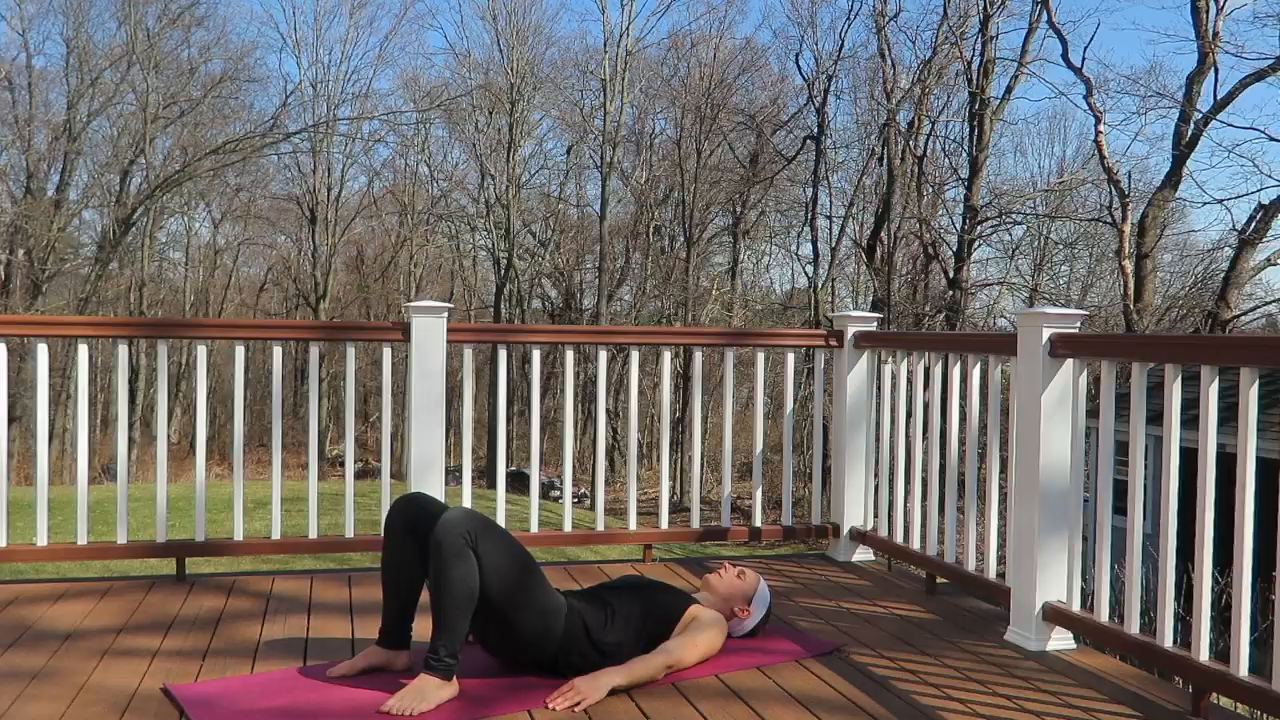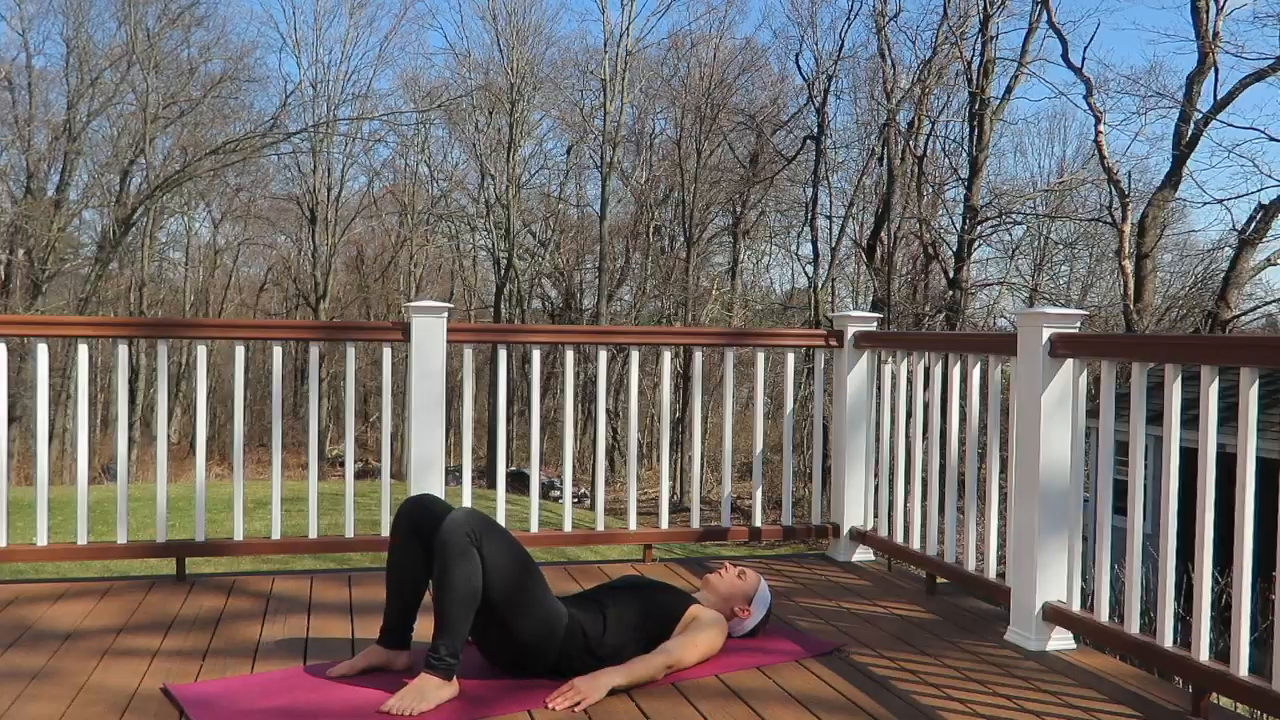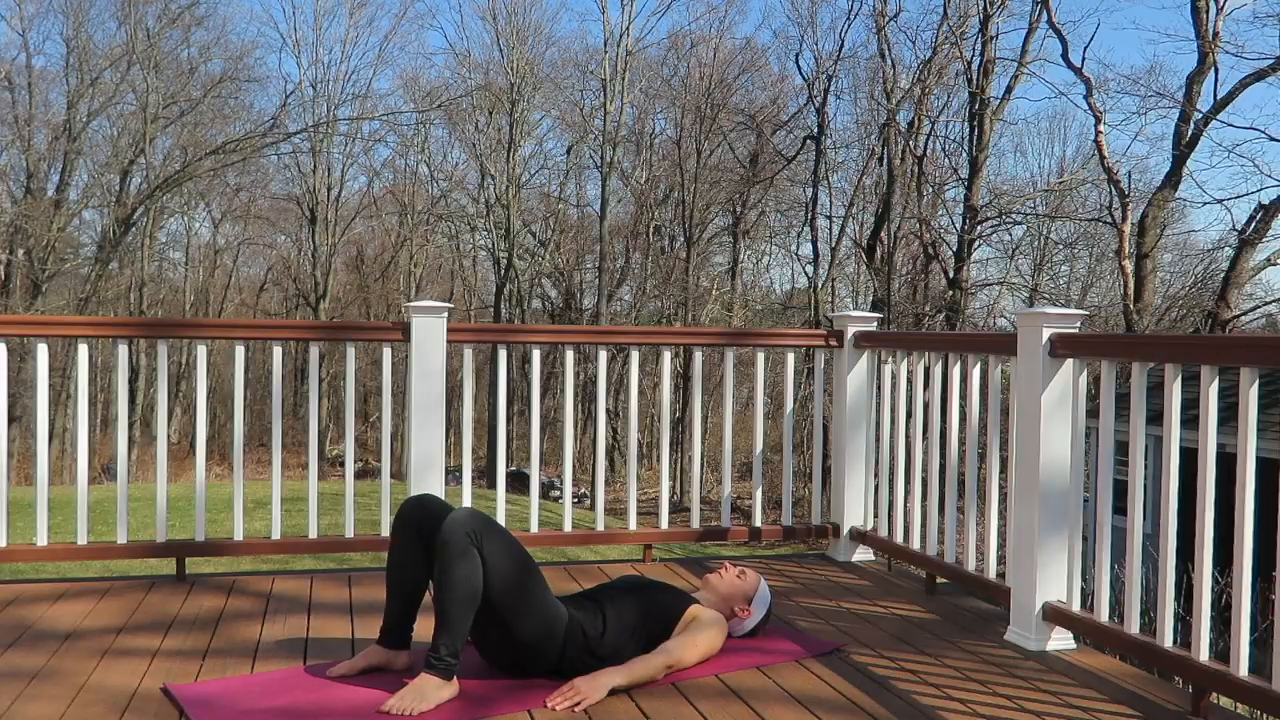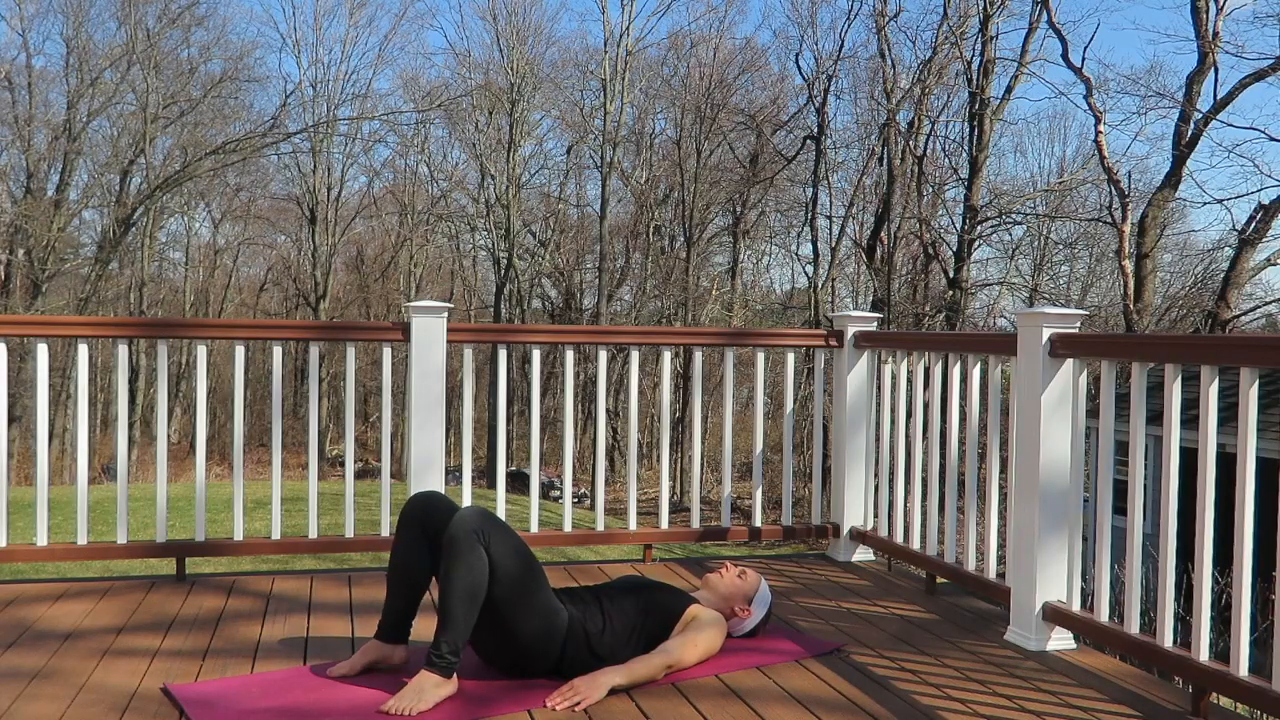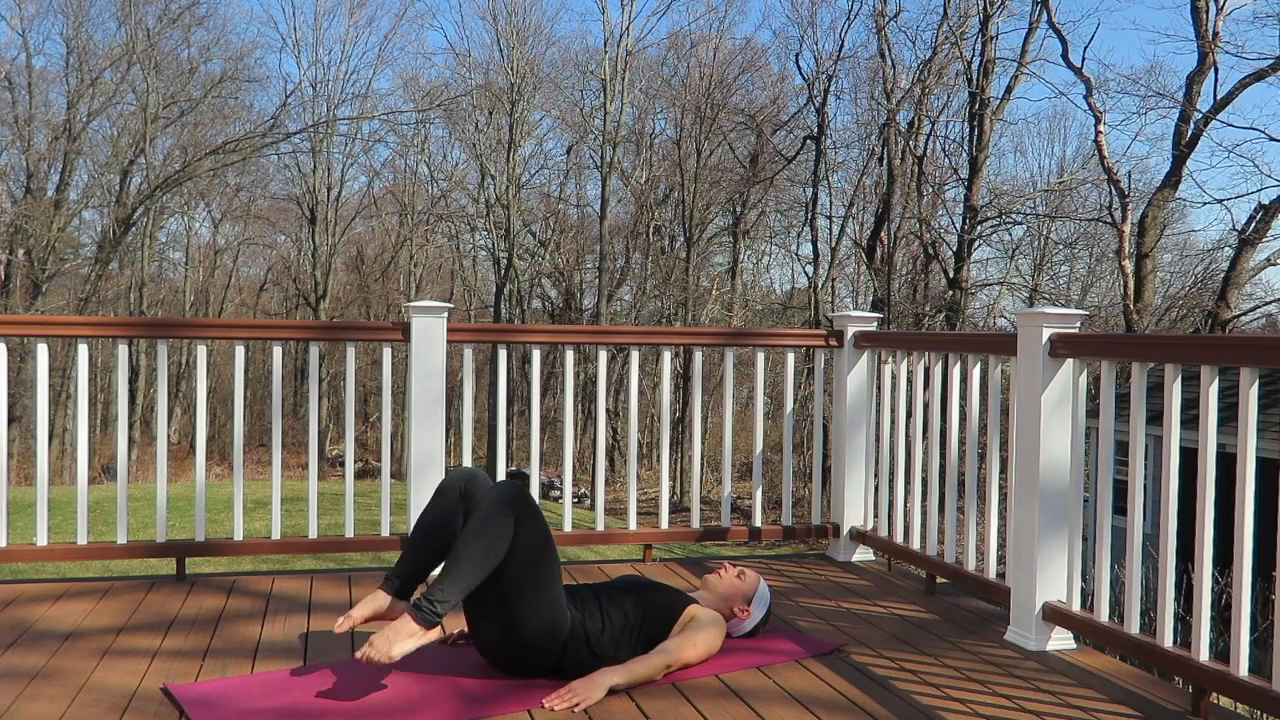
dt=0.4s
person 1, frame 1
left shoulder: (710, 625)
right shoulder: (664, 600)
left elbow: (666, 660)
left wrist: (607, 677)
right wrist: (473, 619)
left hip: (555, 638)
right hip: (534, 625)
left knee: (458, 526)
right knee: (412, 510)
left ankle: (440, 675)
right ankle: (392, 646)
person 1, frame 2
left shoulder: (709, 624)
right shoulder: (664, 600)
left elbow: (665, 660)
left wrist: (607, 677)
right wrist: (470, 619)
left hip: (552, 642)
right hip: (532, 628)
left knee: (464, 526)
right knee: (420, 510)
left ankle: (440, 675)
right ankle: (393, 646)
person 1, frame 3
left shoulder: (709, 625)
right shoulder: (660, 599)
left elbow: (666, 660)
left wrist: (607, 677)
right wrist: (468, 619)
left hip: (551, 642)
right hip: (526, 629)
left knee: (464, 526)
right knee: (421, 510)
left ankle: (440, 675)
right ankle: (392, 646)
person 1, frame 4
left shoulder: (709, 625)
right shoulder: (658, 598)
left elbow: (665, 660)
left wrist: (607, 676)
right wrist: (469, 617)
left hip: (548, 641)
right hip: (518, 630)
left knee: (473, 524)
right knee: (427, 506)
left ankle: (440, 671)
right ankle: (390, 642)
person 1, frame 5
left shoulder: (709, 624)
right shoulder: (656, 598)
left elbow: (664, 660)
left wrist: (606, 677)
right wrist: (480, 618)
left hip: (543, 640)
right hip: (514, 629)
left knee: (510, 496)
right knee: (467, 483)
left ankle: (422, 617)
right ankle: (393, 595)
